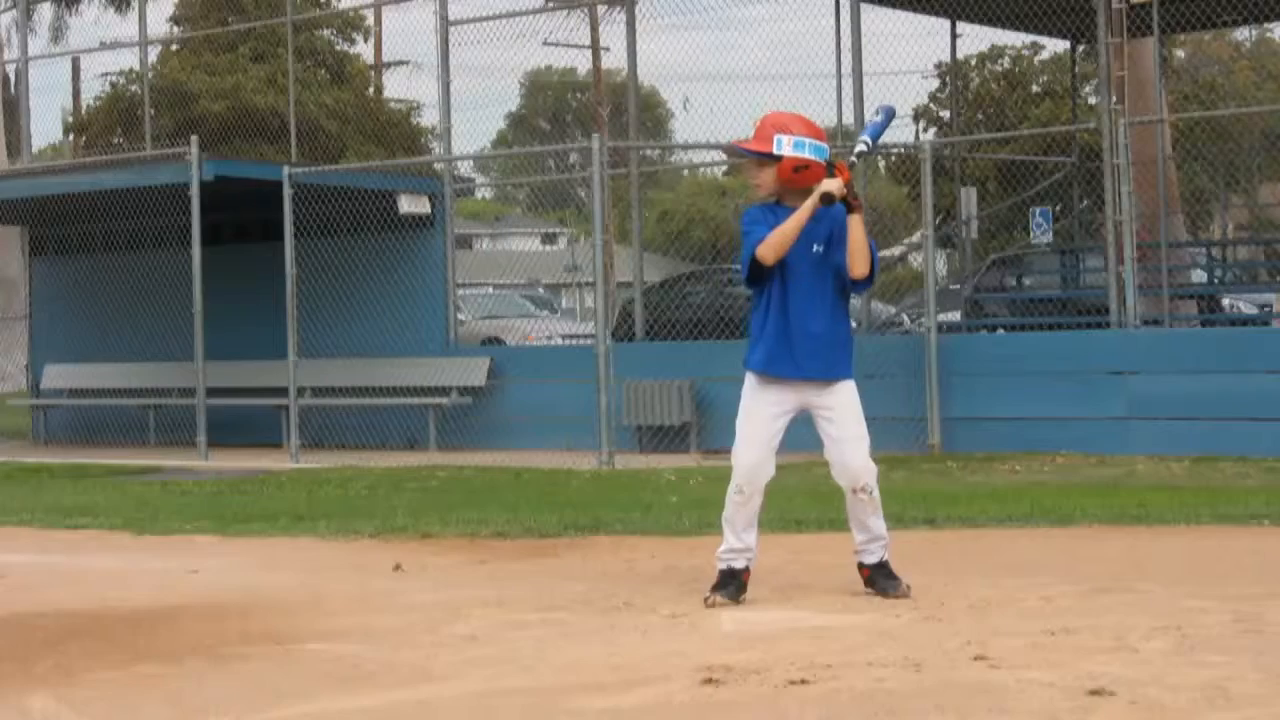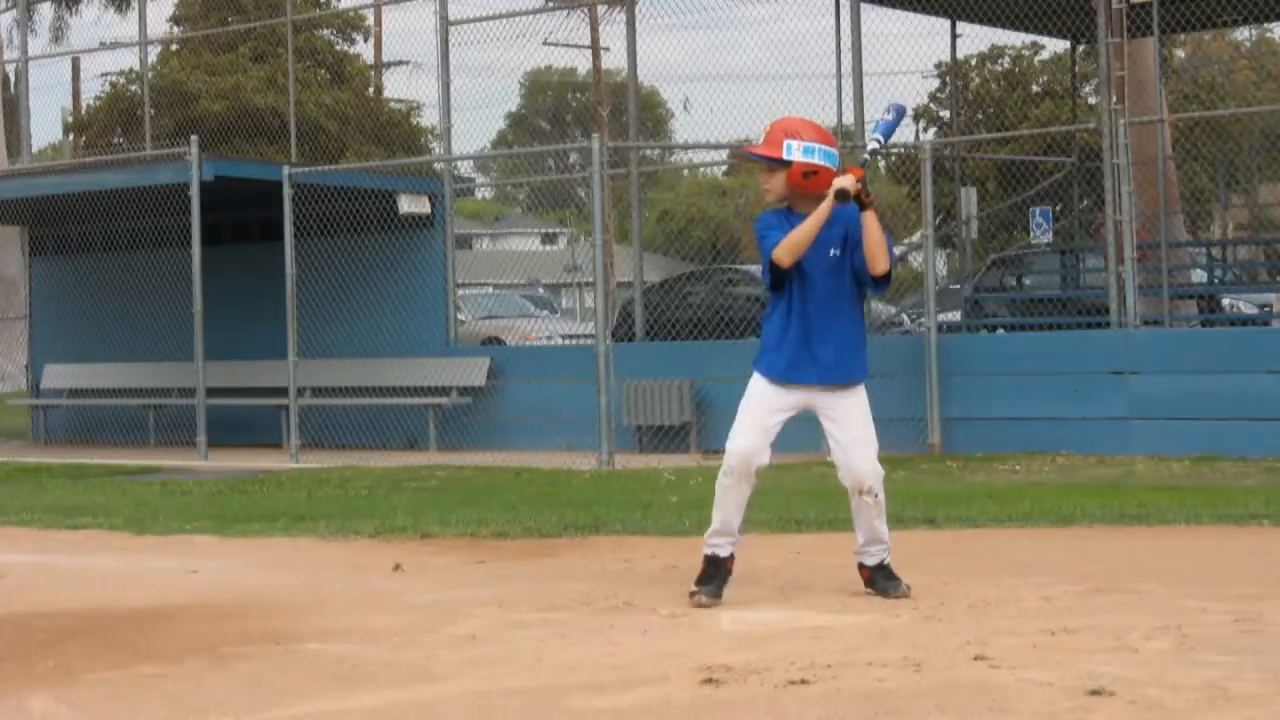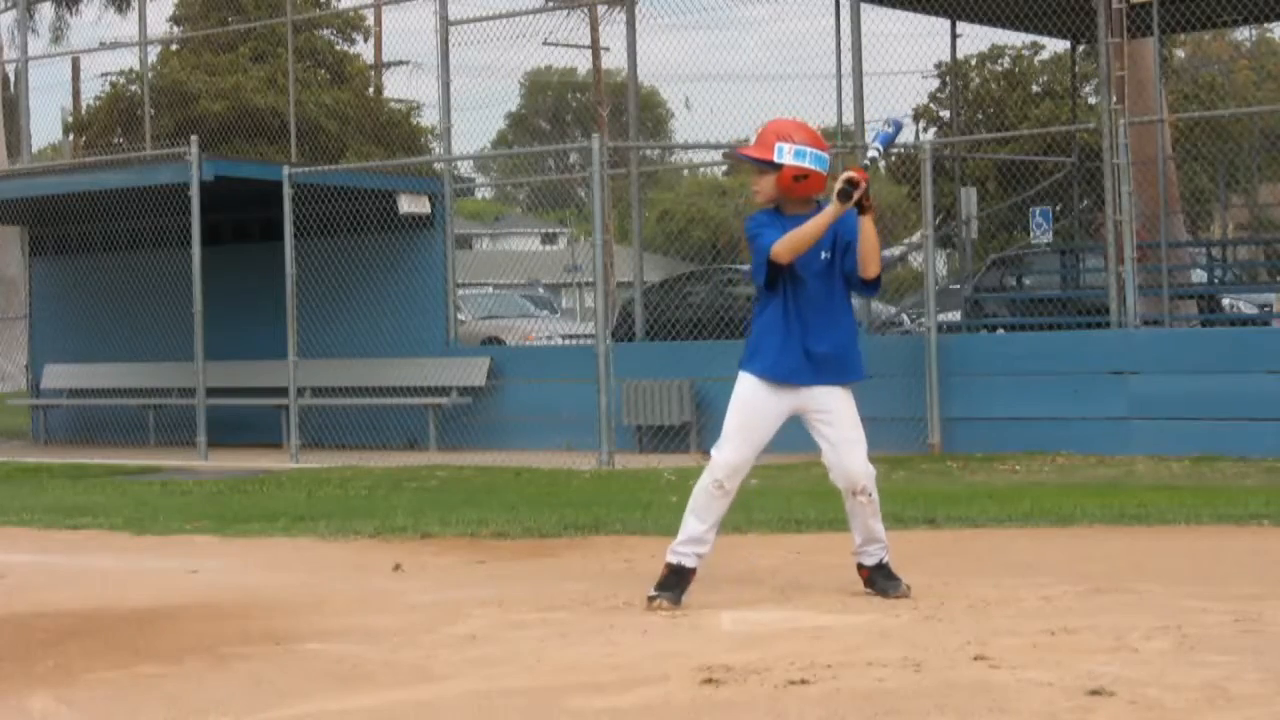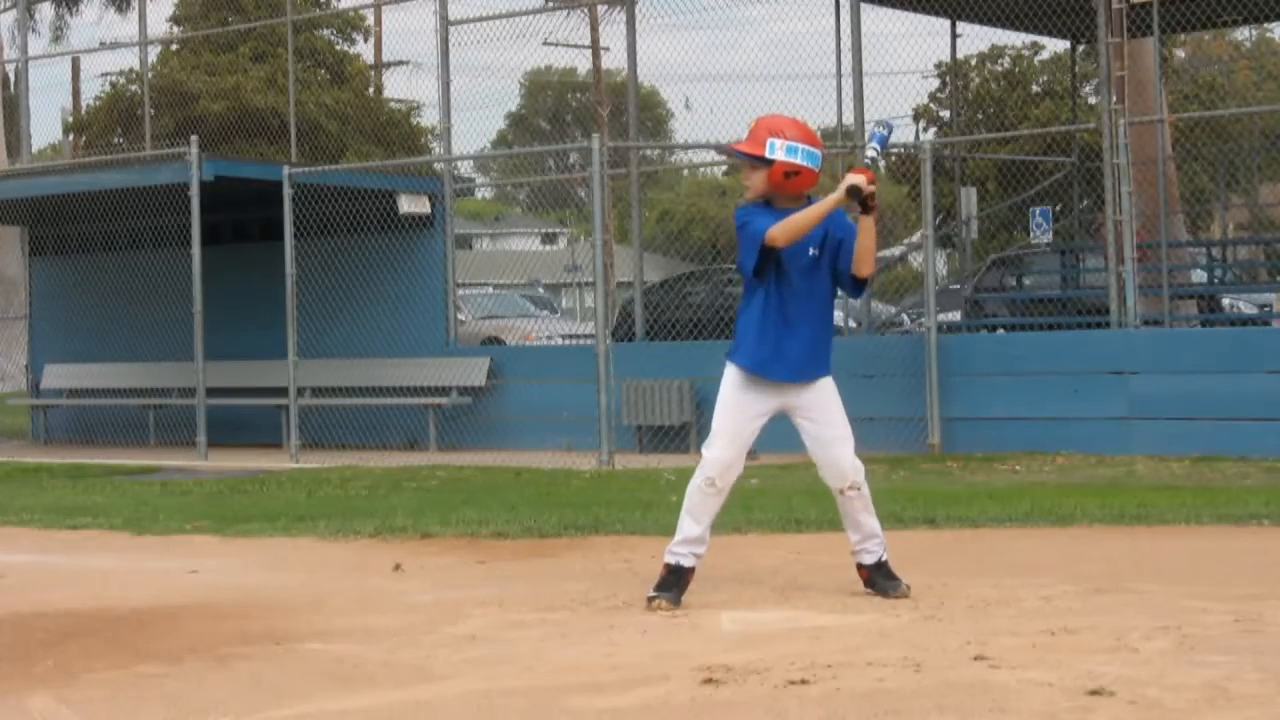
dt=0.4s
person 1, frame 1
left shoulder: (836, 219)
right shoulder: (756, 217)
left elbow: (859, 271)
right elbow: (767, 254)
left wrist: (852, 206)
right wrist: (814, 200)
left hip: (830, 370)
right hip: (769, 368)
left knee: (857, 469)
right knee: (748, 470)
left ankle: (874, 562)
right ankle: (733, 567)
person 1, frame 2
left shoulder: (852, 219)
right shoulder: (770, 223)
left elbow: (879, 268)
right elbow: (783, 257)
left wrist: (867, 203)
right wrist: (829, 203)
left hip: (840, 371)
right hip: (777, 368)
left knee: (863, 471)
right knee: (740, 454)
left ankle: (875, 563)
right ankle: (718, 557)
person 1, frame 3
left shoulder: (842, 225)
right shoulder: (760, 224)
left elbow: (869, 272)
right elbow: (784, 252)
left wrist: (862, 210)
right wrist: (836, 206)
left hip: (828, 375)
right hip: (766, 373)
left knee: (856, 472)
right knee: (725, 468)
left ankle: (874, 562)
right ankle: (680, 565)
person 1, frame 4
left shoulder: (832, 223)
right shoulder: (749, 217)
left elbow: (861, 271)
right elbow: (780, 236)
left wrist: (866, 211)
right wrist: (838, 196)
left hip: (810, 373)
right hip: (751, 369)
left knee: (845, 469)
right knee: (717, 466)
left ankle: (873, 562)
right ankle: (678, 565)
